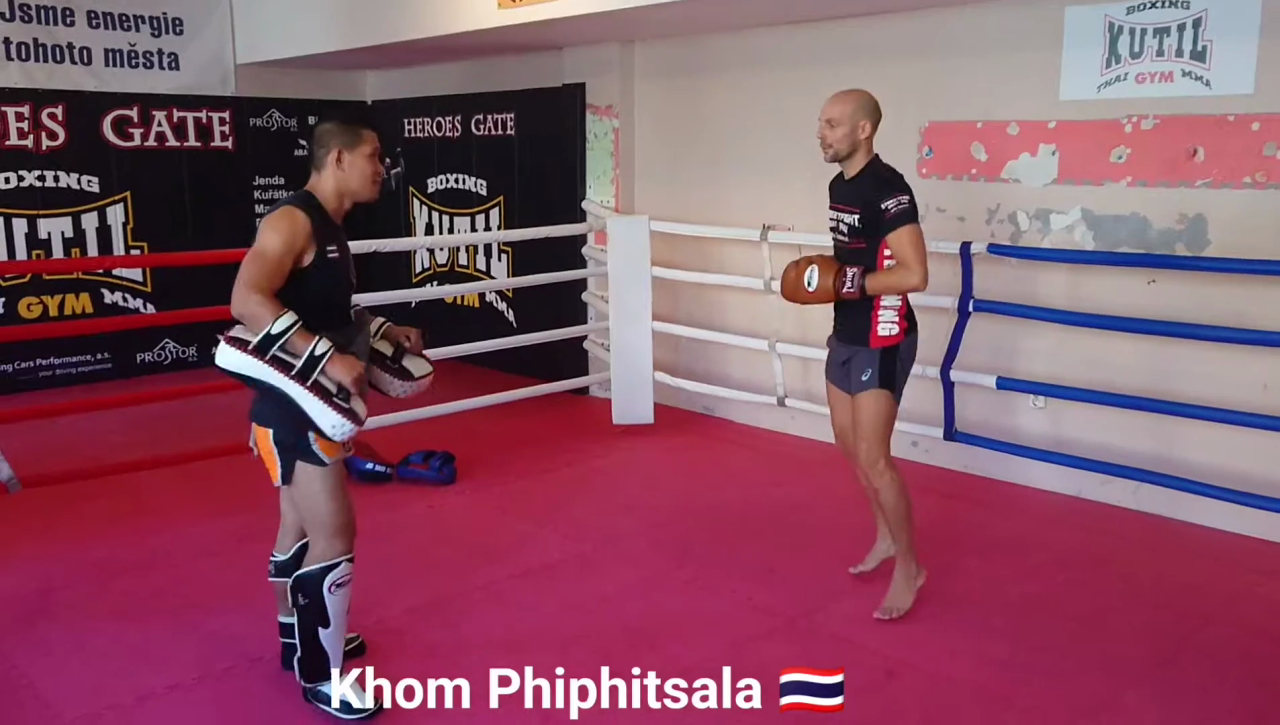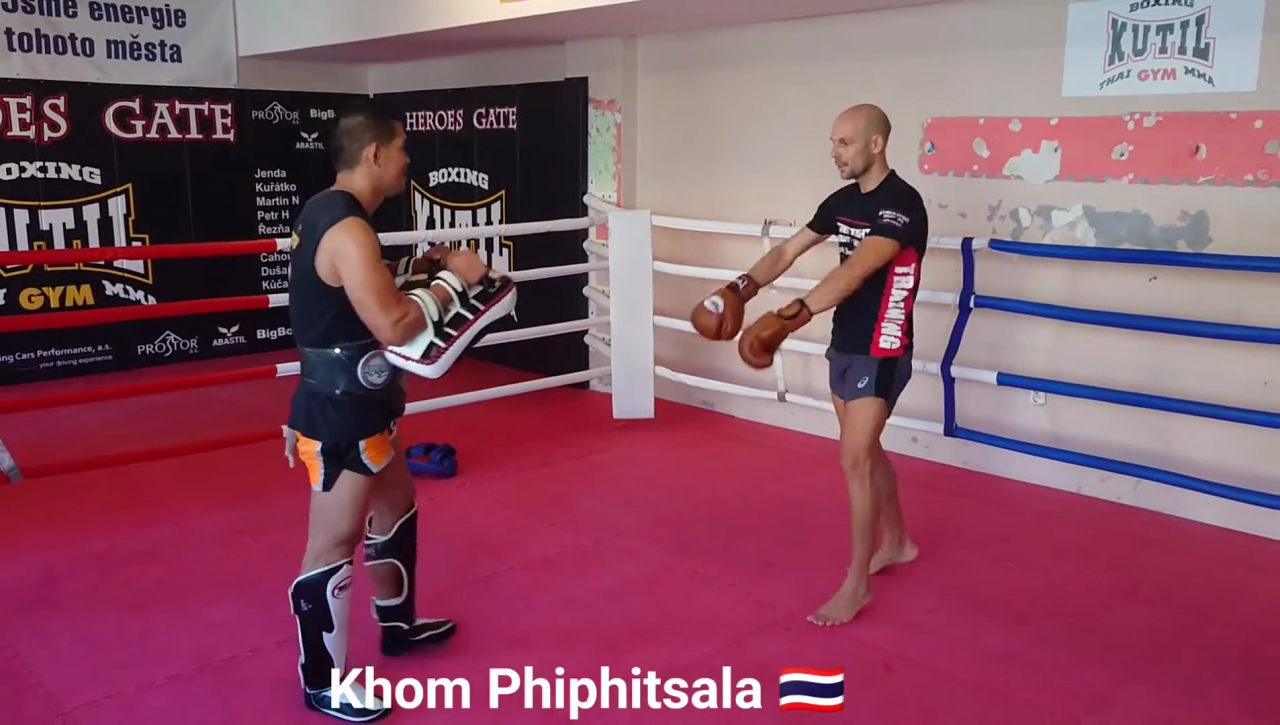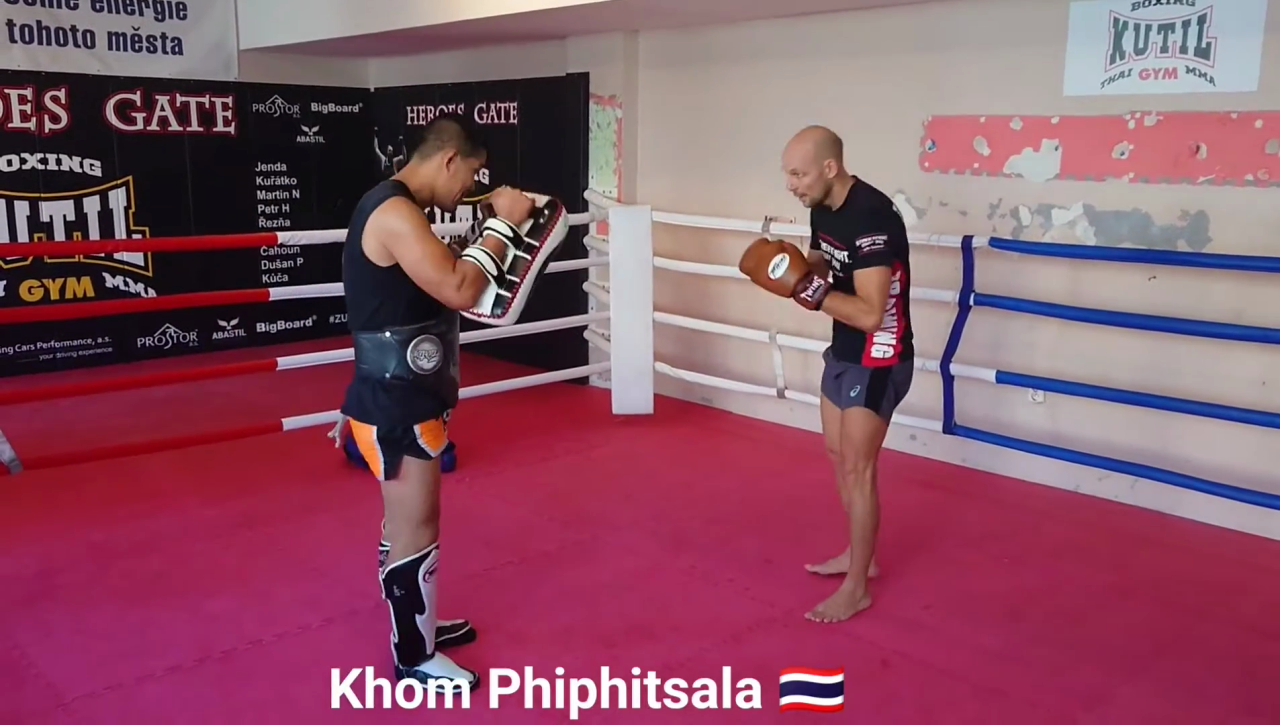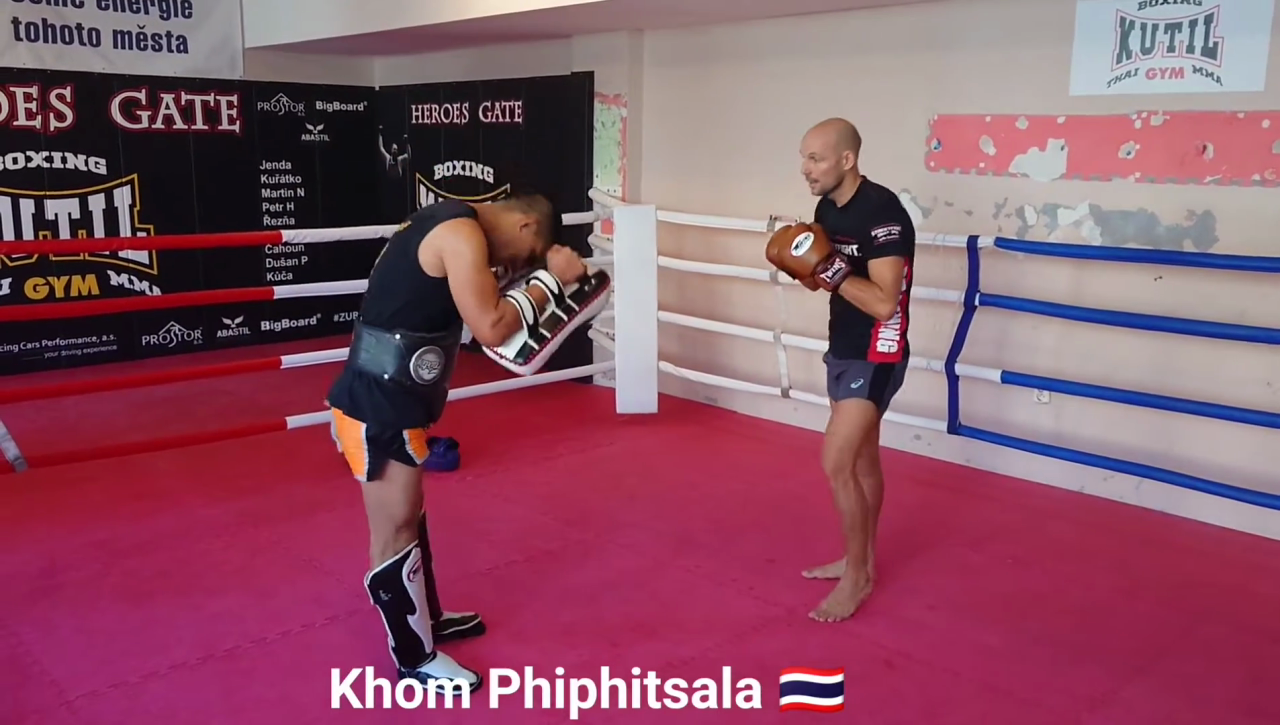
dt=0.5s
person 1, frame 1
left shoulder: (329, 227)
right shoulder: (290, 222)
right elbow: (248, 301)
left wrist: (384, 331)
right wrist: (328, 358)
left hip: (313, 406)
right hip: (294, 408)
left knee: (301, 527)
right knee: (334, 537)
left ankle: (299, 639)
right ankle: (322, 676)
person 1, frame 2
left shoulder: (332, 213)
right shoulder: (346, 231)
right elbow: (393, 327)
left wrist: (430, 270)
right wrist: (454, 280)
left hip: (355, 405)
right hip: (340, 414)
left knee: (396, 508)
right knee: (334, 545)
left ankle: (399, 623)
person 1, frame 3
left shoulder: (398, 207)
right shoulder: (395, 212)
left elbow: (442, 280)
right elbow: (461, 291)
left wrist: (496, 230)
right wrist: (502, 223)
left hip: (403, 393)
right hip: (394, 401)
left knee: (406, 521)
right knee: (417, 531)
left ankle: (416, 629)
right ankle: (416, 659)
person 1, frame 4
left shoulder: (447, 221)
right shoulder: (464, 233)
right elbow: (491, 326)
right wrist: (549, 278)
left hip: (384, 394)
right hip: (383, 403)
left knee: (409, 516)
right knee: (394, 532)
left ankle: (427, 619)
right ankle: (416, 660)
person 2, frame 1
left shoulder: (888, 188)
right shoulder: (840, 185)
left elbow: (915, 274)
left hip: (882, 342)
right hip: (846, 337)
left knee: (870, 456)
right knee: (849, 443)
left ankle: (908, 565)
right ankle: (889, 535)
person 2, frame 2
left shoulder: (902, 203)
right shoulder: (843, 200)
left elbow: (853, 274)
right elbow: (787, 252)
left wrist: (788, 315)
right wrist: (738, 289)
left hip: (880, 355)
right hip: (845, 347)
left knee: (854, 462)
right knee: (866, 452)
left ankle: (856, 587)
right ankle: (897, 542)
person 2, frame 3
left shoulder: (872, 217)
right shoulder: (823, 209)
left elbow: (870, 313)
left wrist: (805, 286)
right wrist: (792, 272)
left hip: (878, 360)
right hip: (843, 352)
left knee: (856, 467)
right knee: (837, 453)
left ankle: (856, 588)
right ankle: (858, 553)
person 2, frame 4
left shoulder: (882, 212)
right shoulder: (826, 209)
left elbow: (883, 303)
left wrist: (829, 269)
right wrist: (799, 265)
left hip: (876, 358)
right hip: (843, 352)
left knee: (834, 462)
right knee: (861, 459)
left ankle: (855, 576)
right ankle: (861, 559)
